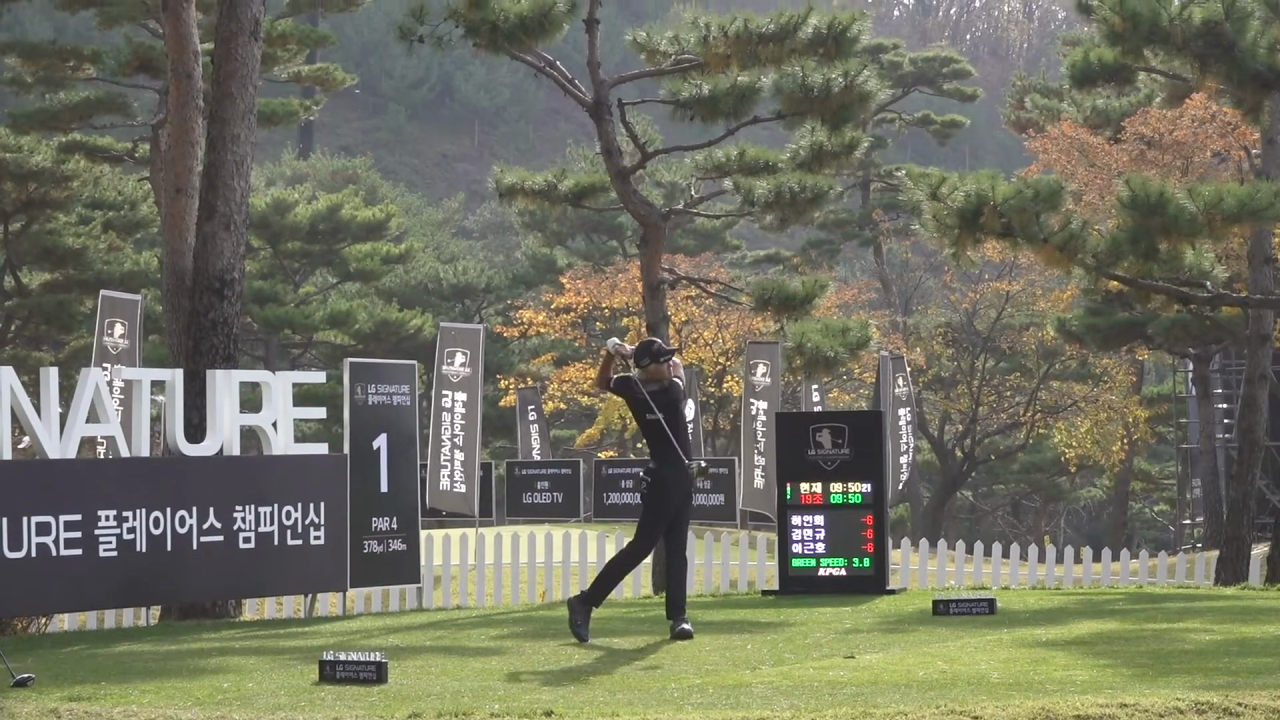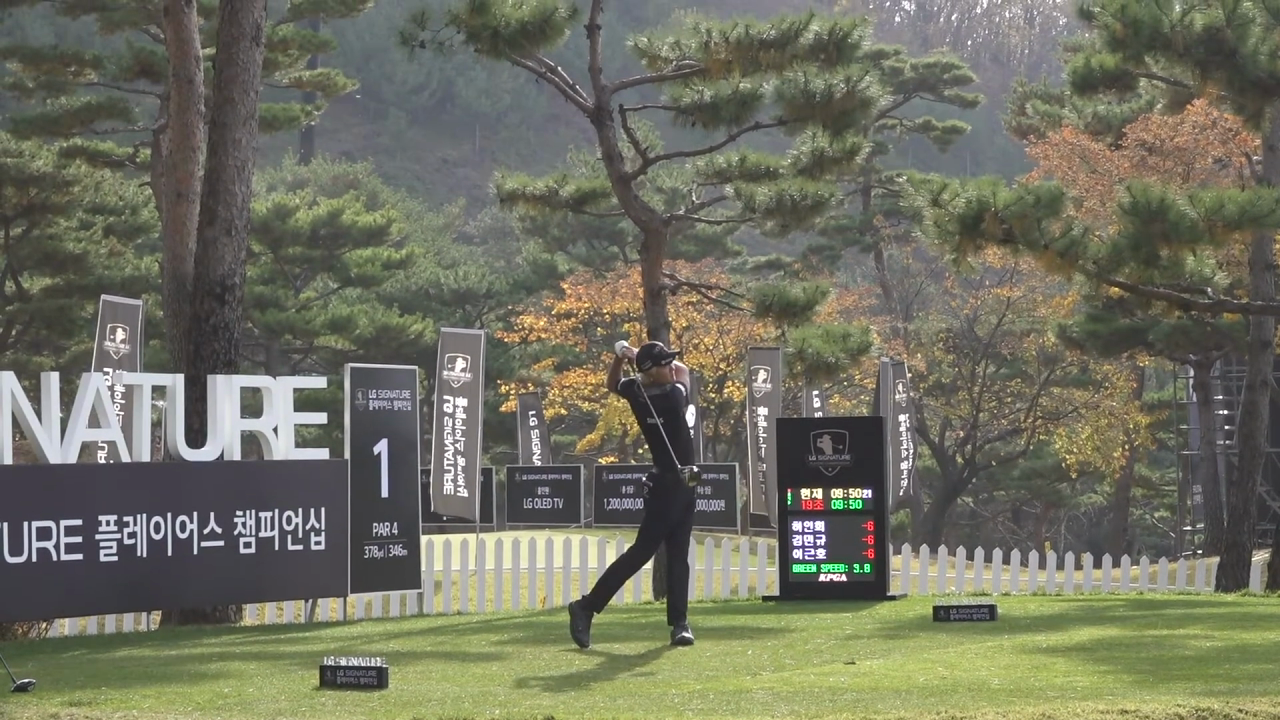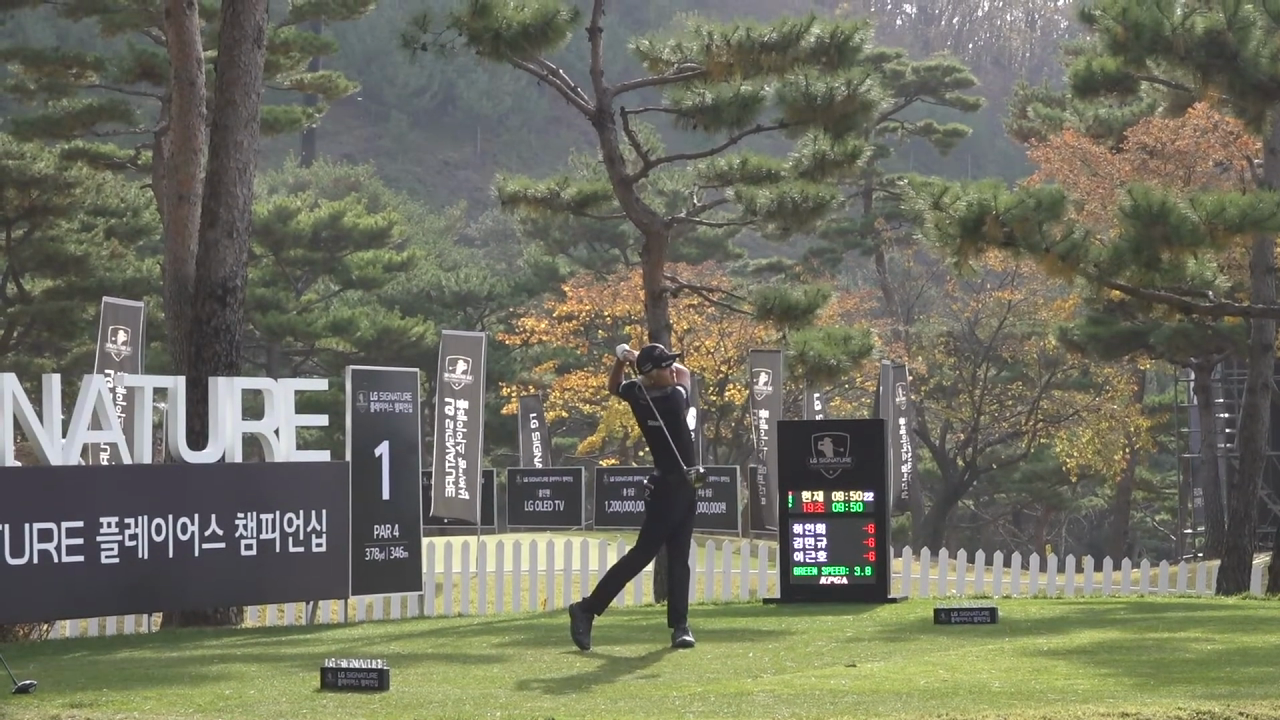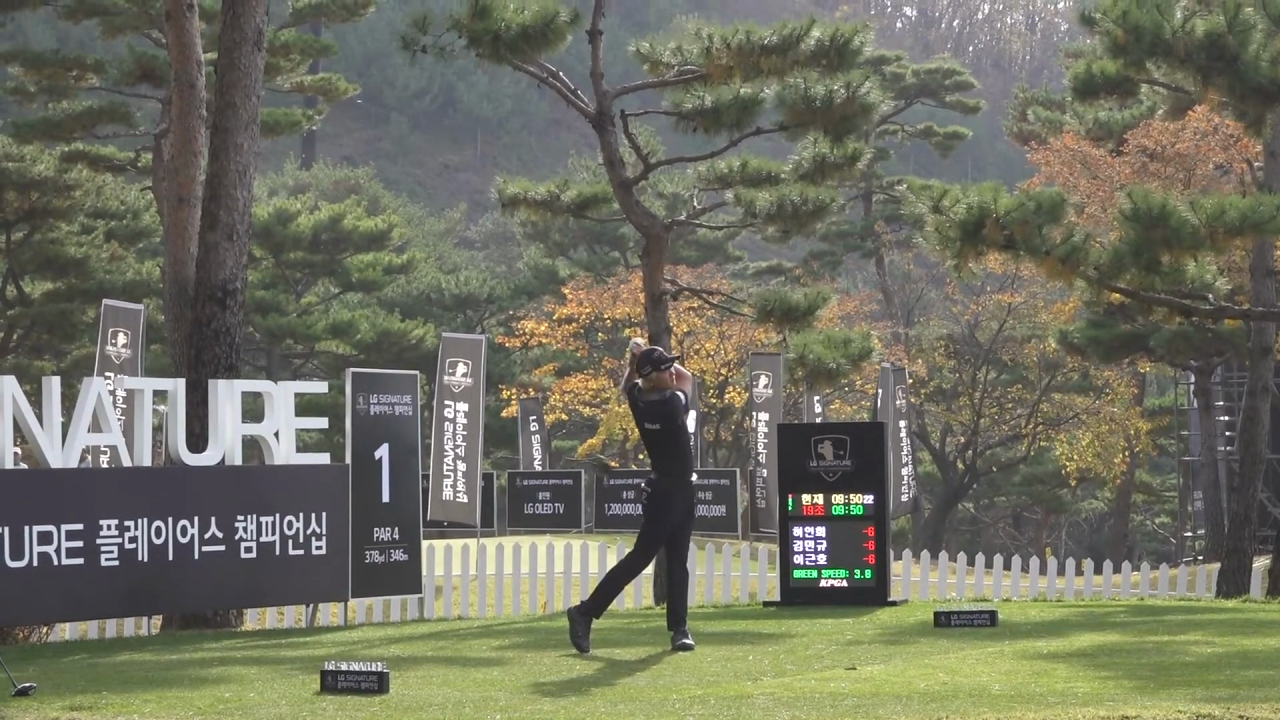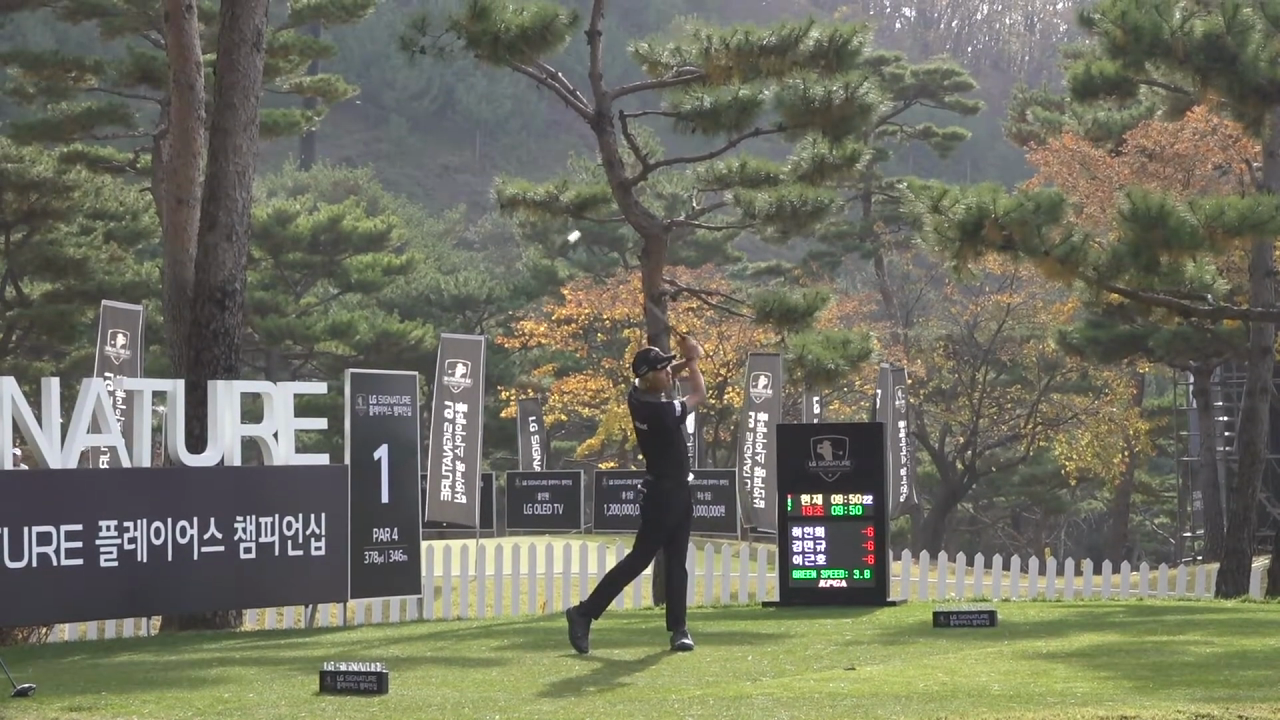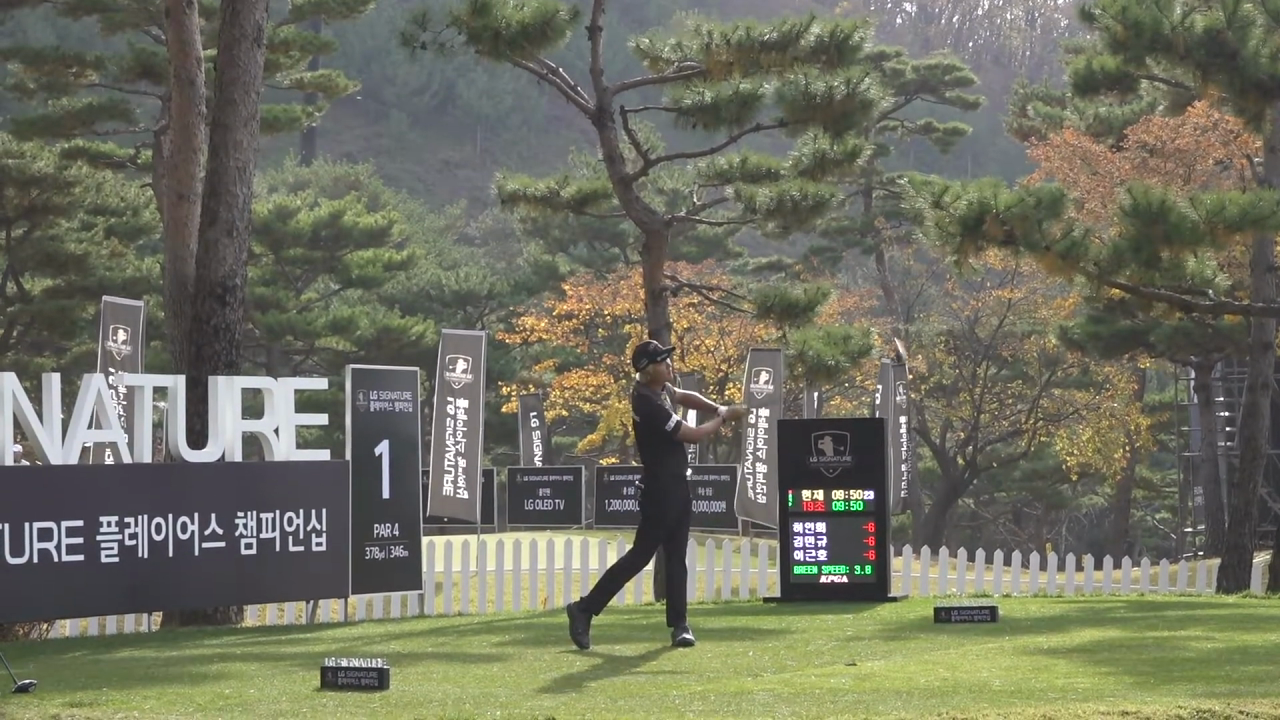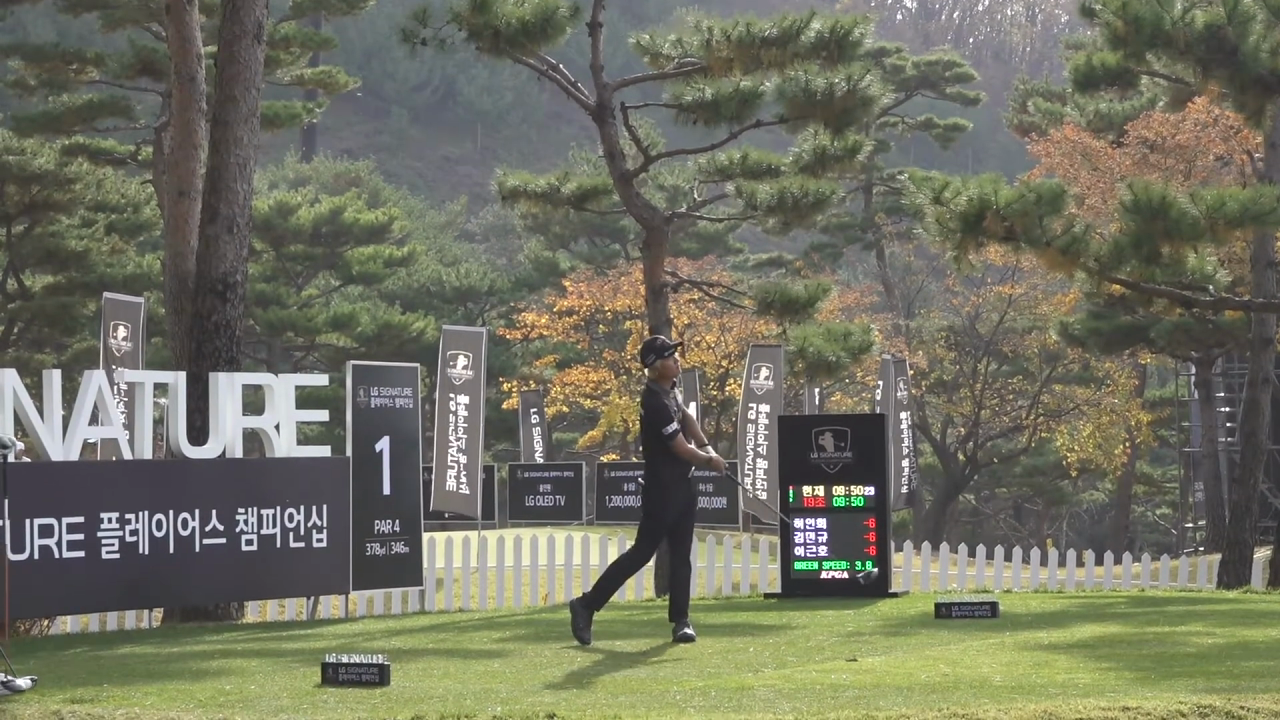
dt=0.3s
person 1, frame 1
left shoulder: (630, 386)
right shoulder: (670, 392)
left elbow: (601, 383)
right elbow: (680, 367)
left wrist: (611, 354)
right wrist: (634, 354)
left hip: (677, 477)
right hip: (664, 479)
left knee: (677, 550)
right knee: (641, 546)
left ankle: (678, 617)
right ankle: (585, 602)
person 1, frame 2
left shoulder: (635, 390)
right shoulder: (672, 397)
left elbow: (611, 383)
right elbow: (685, 371)
left wrist: (622, 356)
right wrist: (641, 357)
left hip: (679, 484)
right hip: (668, 485)
left knee: (678, 556)
right knee: (642, 551)
left ankle: (678, 622)
right ankle: (586, 606)
person 1, frame 3
left shoulder: (636, 393)
right shoulder: (673, 400)
left elbow: (612, 386)
right elbow: (685, 373)
left wrist: (623, 359)
right wrist: (641, 360)
left hip: (680, 486)
right hip: (670, 488)
left knee: (679, 558)
right knee: (642, 553)
left ankle: (679, 625)
right ankle: (586, 609)
person 1, frame 4
left shoulder: (637, 396)
right shoulder: (670, 404)
left elbow: (628, 381)
right elbow: (688, 378)
left wrist: (637, 358)
right wrist: (645, 357)
left hip: (680, 489)
right hip: (667, 492)
left knee: (678, 562)
right knee: (640, 557)
left ankle: (678, 628)
right ankle: (585, 612)
person 1, frame 5
left shoulder: (639, 392)
right shoulder: (655, 409)
left elbow: (672, 376)
right elbow: (697, 398)
left wrist: (687, 358)
right wrist: (693, 361)
left hip: (677, 490)
right hip: (663, 492)
left knee: (677, 561)
right knee: (639, 559)
left ankle: (678, 628)
right ankle: (584, 613)
person 1, frame 6
left shoulder: (653, 388)
right shoulder: (651, 405)
left elbow: (684, 397)
right elbow: (693, 435)
left wrist: (717, 408)
right wrist: (724, 417)
left hip: (675, 486)
right hip: (661, 489)
left knee: (676, 557)
right knee: (640, 554)
left ankle: (678, 624)
right ankle: (585, 607)
person 1, frame 7
left shoulder: (669, 386)
right shoulder: (656, 402)
left elbow: (686, 416)
right elbow: (682, 450)
left wrist: (707, 447)
right wrist: (709, 460)
left hip: (682, 482)
right hip: (662, 485)
left knee: (681, 554)
right knee: (641, 552)
left ankle: (680, 620)
right ankle: (587, 605)
